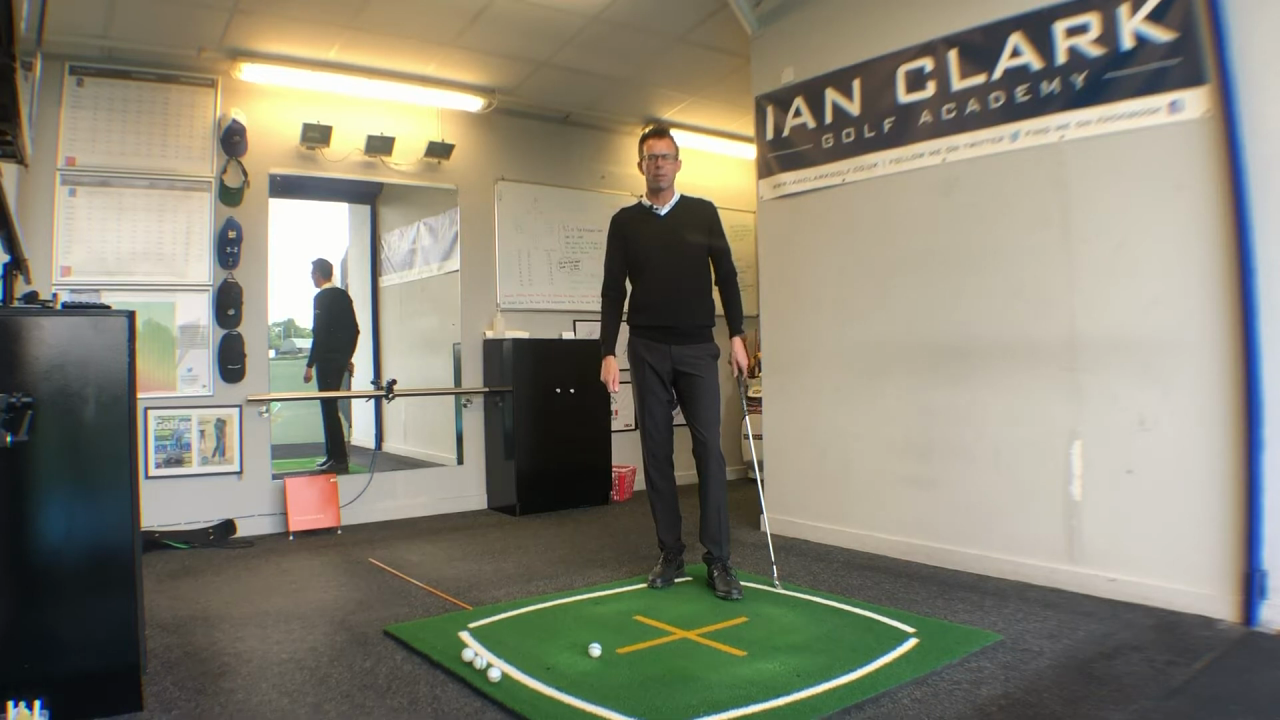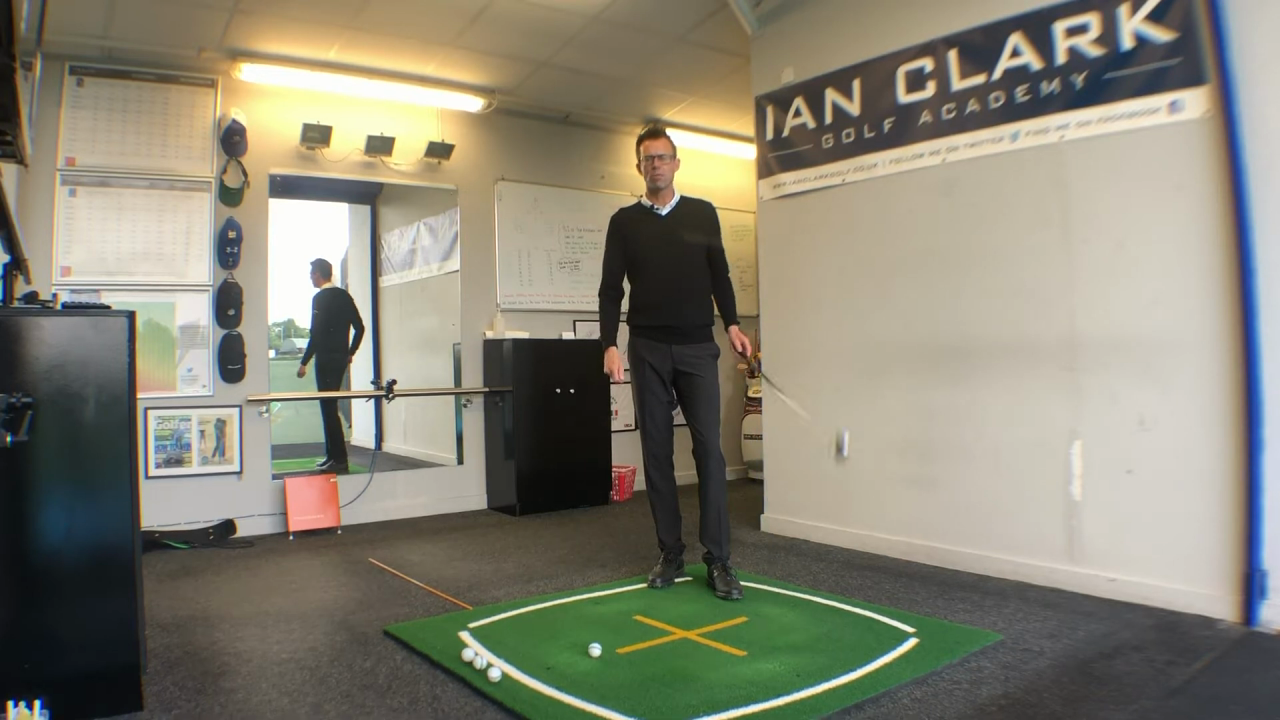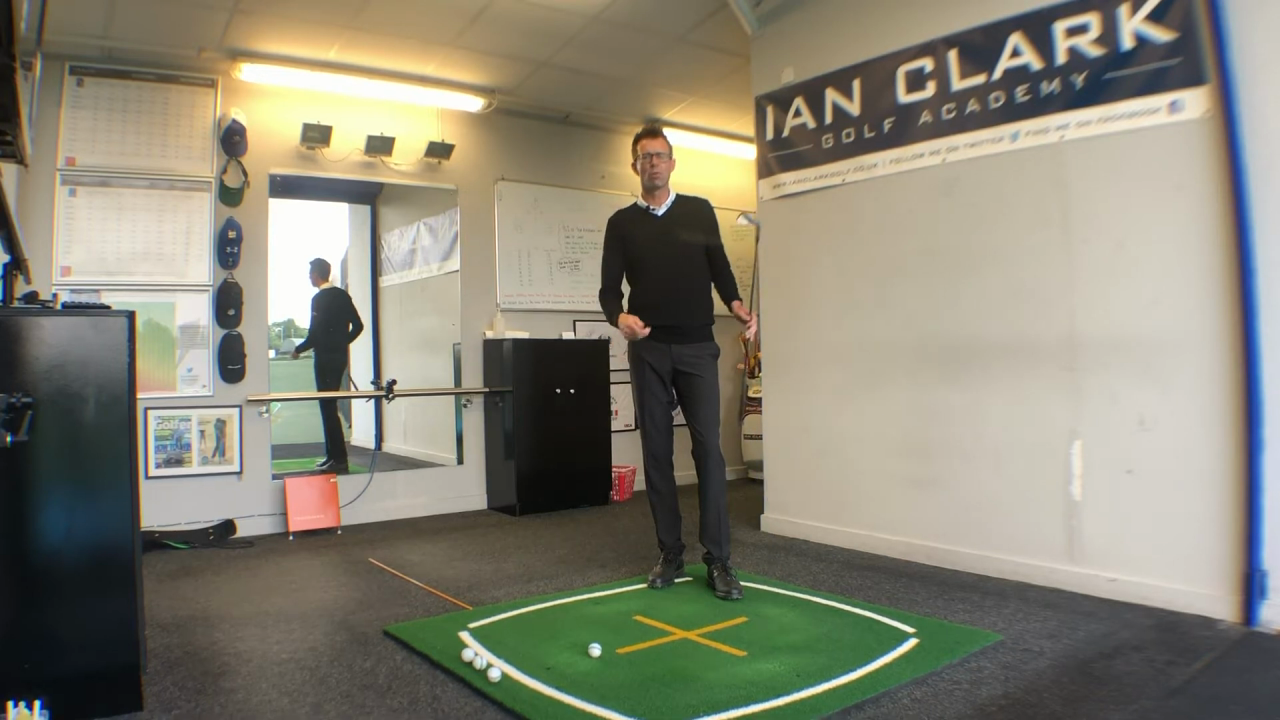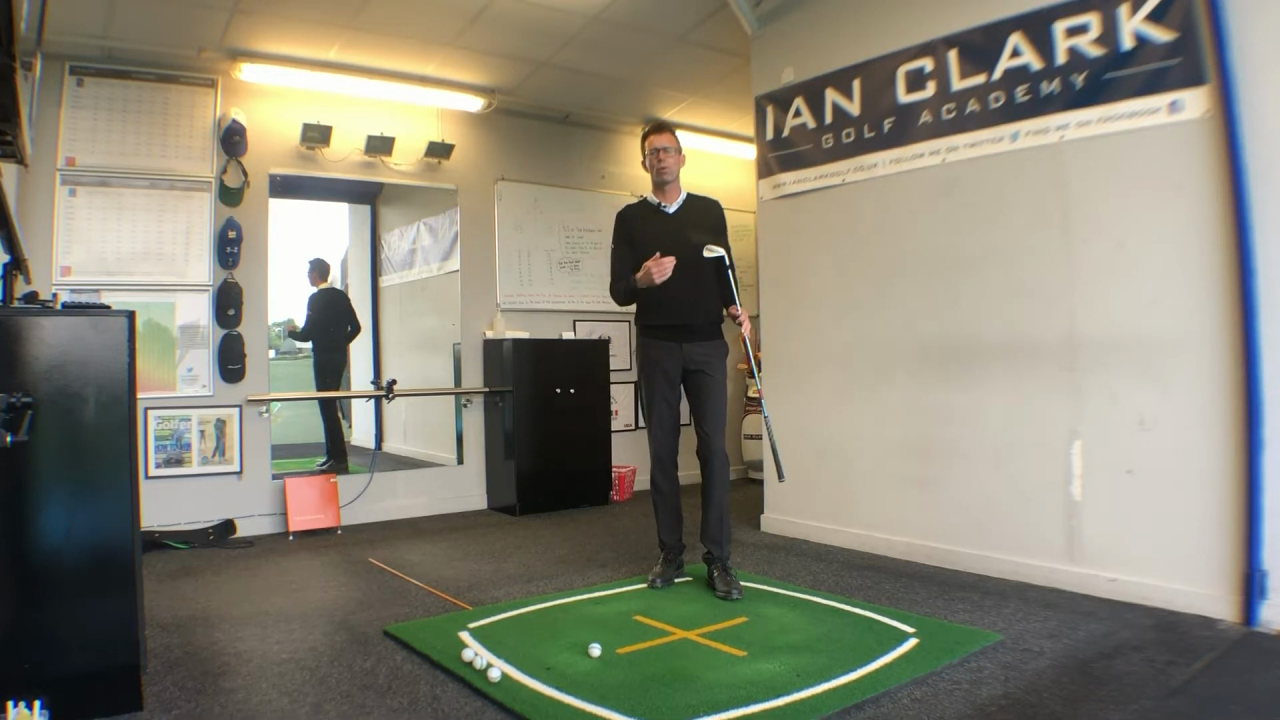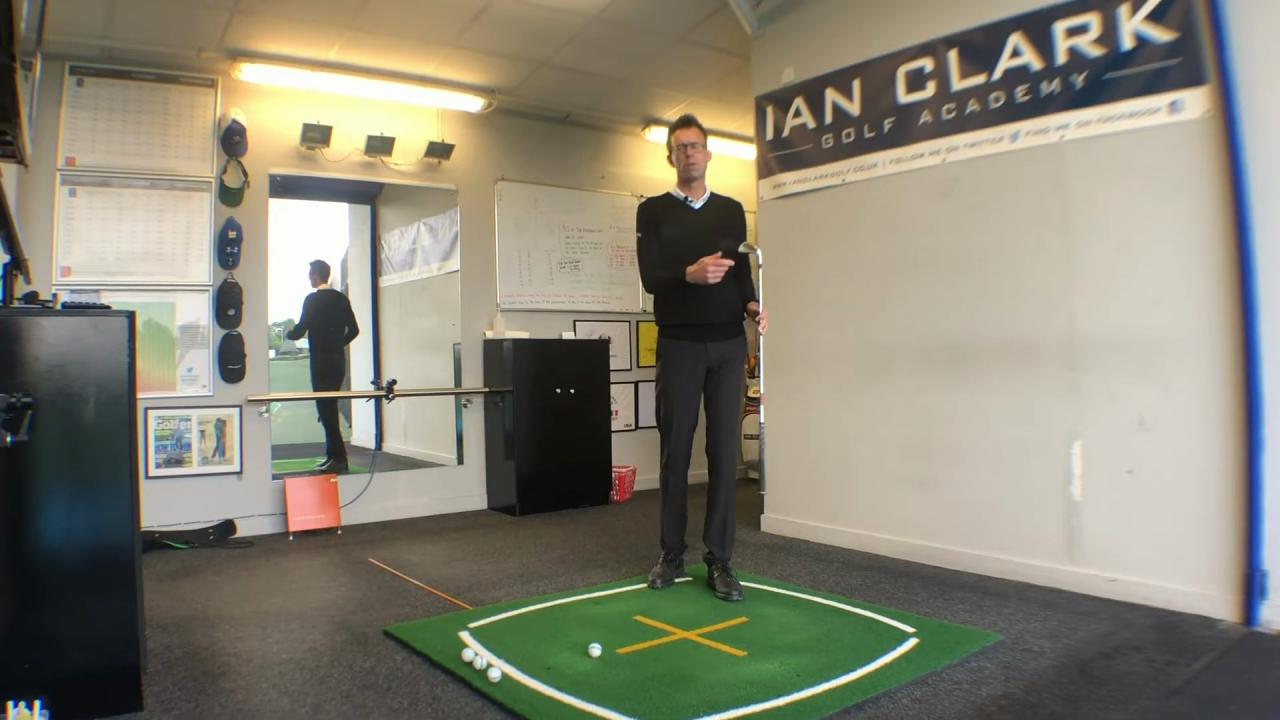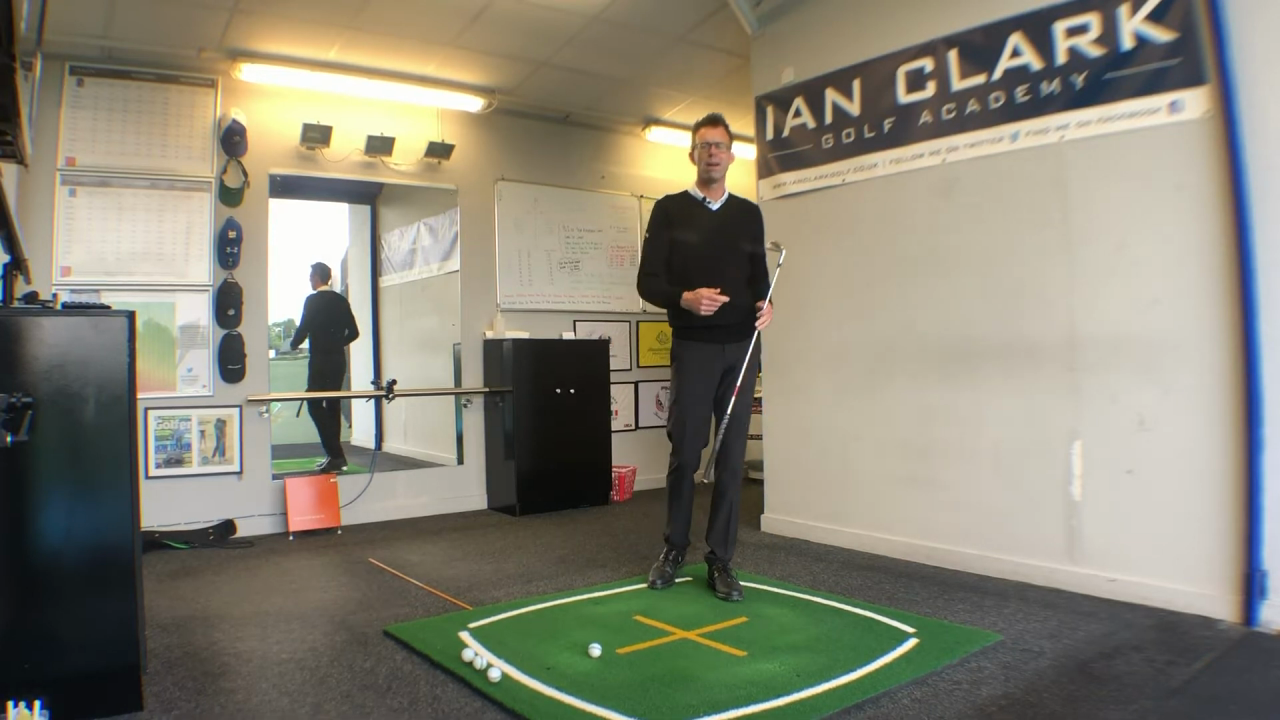
dt=0.5s
person 1, frame 1
left shoulder: (703, 213)
right shoulder: (625, 222)
left elbow: (726, 276)
right elbow: (613, 292)
left wrist: (737, 335)
right wrist: (608, 353)
left hip: (697, 348)
right hip: (648, 350)
left knee: (709, 449)
right knee: (656, 452)
left ankle: (718, 560)
right ankle: (671, 555)
person 1, frame 2
left shoulder: (703, 213)
right shoulder: (624, 222)
left elbow: (719, 276)
right elbow: (610, 288)
left wrist: (731, 323)
right wrist: (610, 344)
left hip: (698, 347)
right hip: (647, 350)
left knee: (709, 449)
right knee: (656, 452)
left ankle: (718, 560)
right ankle: (670, 554)
person 1, frame 3
left shoulder: (700, 211)
right shoulder: (621, 223)
left elbow: (718, 268)
right elbow: (609, 287)
left wrist: (736, 303)
right wrist: (621, 316)
left hip: (697, 346)
right hip: (648, 350)
left knee: (708, 447)
right knee: (656, 451)
left ankle: (718, 559)
right ankle: (670, 553)
person 1, frame 4
left shoulder: (710, 211)
right shoulder: (630, 219)
left elbow: (725, 273)
right elbow: (618, 290)
left wrist: (734, 308)
right wrist: (641, 280)
left hip: (707, 345)
right hip: (657, 347)
left knee: (713, 449)
right knee: (662, 451)
left ankle: (718, 559)
right ankle: (670, 553)
person 1, frame 5
left shoulder: (732, 211)
right shoulder: (653, 211)
left elbow: (742, 274)
right elbow: (651, 279)
left wrist: (753, 305)
right wrist: (691, 274)
left hip: (727, 347)
right hip: (678, 346)
left knee: (723, 452)
right knee: (675, 451)
left ankle: (719, 560)
right ankle: (671, 553)
person 1, frame 6
left shoulder: (749, 213)
right shoulder: (668, 210)
left elbow: (759, 277)
right elbow: (647, 282)
left wrist: (764, 305)
right wrist: (684, 298)
left hip: (740, 348)
right hip: (692, 347)
left knee: (731, 455)
right knee: (687, 451)
left ankle: (720, 560)
right ankle: (674, 548)
person 2, frame 1
left shoulder: (322, 298)
right shoulder: (344, 296)
left elbow: (319, 334)
right elbow: (354, 330)
left wrist: (310, 365)
right wrist: (348, 357)
left hip: (327, 360)
right hip: (341, 359)
left knee: (329, 408)
right knee: (330, 407)
left ankle: (339, 459)
right ankle: (332, 455)
person 2, frame 2
left shoulder: (320, 298)
right shoulder: (344, 296)
left elbow: (316, 334)
right elbow: (359, 327)
left wrist: (304, 363)
right wrist: (350, 352)
left hip: (326, 358)
right hip: (340, 357)
left knee: (329, 407)
right knee: (330, 406)
left ankle: (339, 459)
right ankle: (332, 455)
person 2, frame 3
left shoulder: (320, 299)
right shoulder: (343, 295)
left elbow: (315, 335)
right elbow: (358, 326)
left wrist: (297, 350)
left hip: (325, 358)
right hip: (340, 356)
left knee: (328, 407)
right knee: (329, 406)
left ankle: (340, 459)
right ankle: (332, 455)
person 2, frame 4
left shoulder: (317, 299)
right shoulder: (341, 296)
left elbow: (307, 334)
right elbow: (356, 327)
left wrist: (291, 332)
left hip: (324, 357)
right hip: (339, 356)
left knee: (327, 406)
right knee: (330, 405)
left ankle: (339, 459)
right ankle: (332, 455)
person 2, frame 5
left shoulder: (313, 300)
right shoulder: (341, 299)
left elbow: (299, 332)
right elbow: (353, 330)
left wrist: (289, 333)
left hip: (321, 359)
right hip: (338, 358)
left knee: (325, 407)
right knee: (331, 407)
left ankle: (339, 458)
right ankle: (333, 455)
person 2, frame 6
left shoulder: (313, 300)
right shoulder: (341, 301)
left elbow: (303, 331)
right elbow: (353, 332)
left wrist: (293, 344)
left hip: (320, 360)
right hip: (338, 359)
left knee: (315, 405)
right knee: (333, 405)
left ankle: (335, 454)
right ankle: (334, 455)
